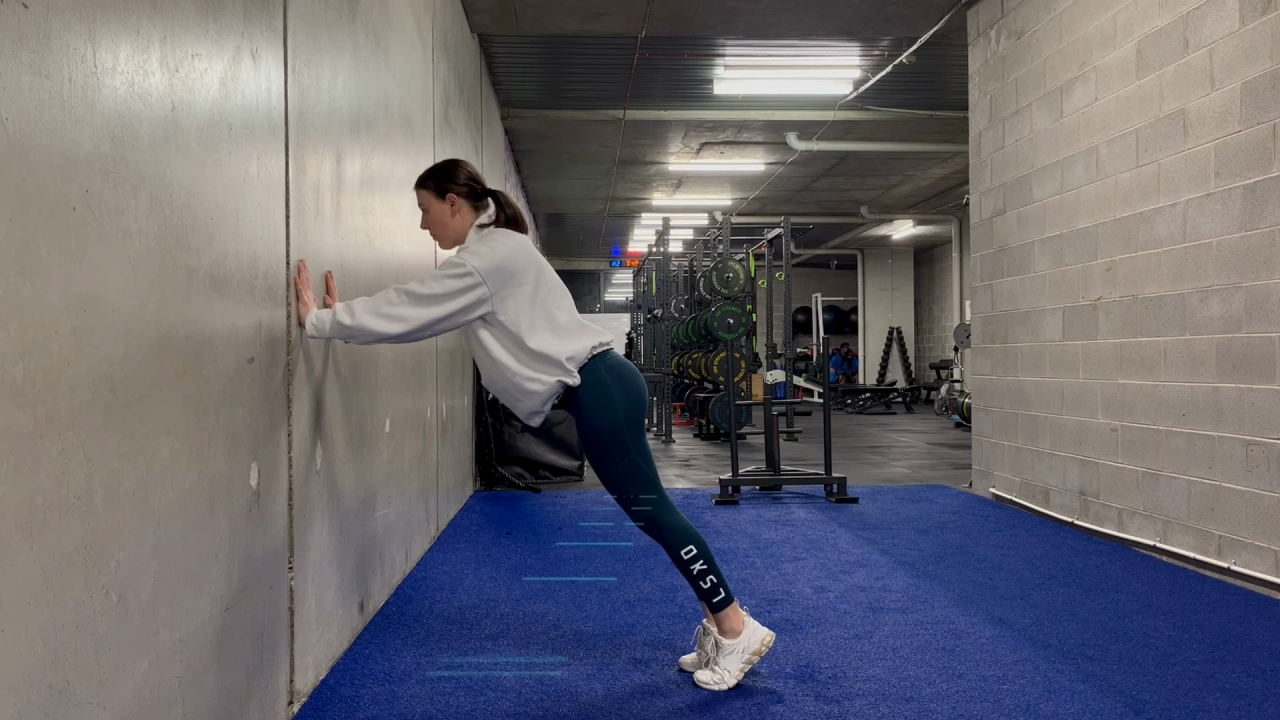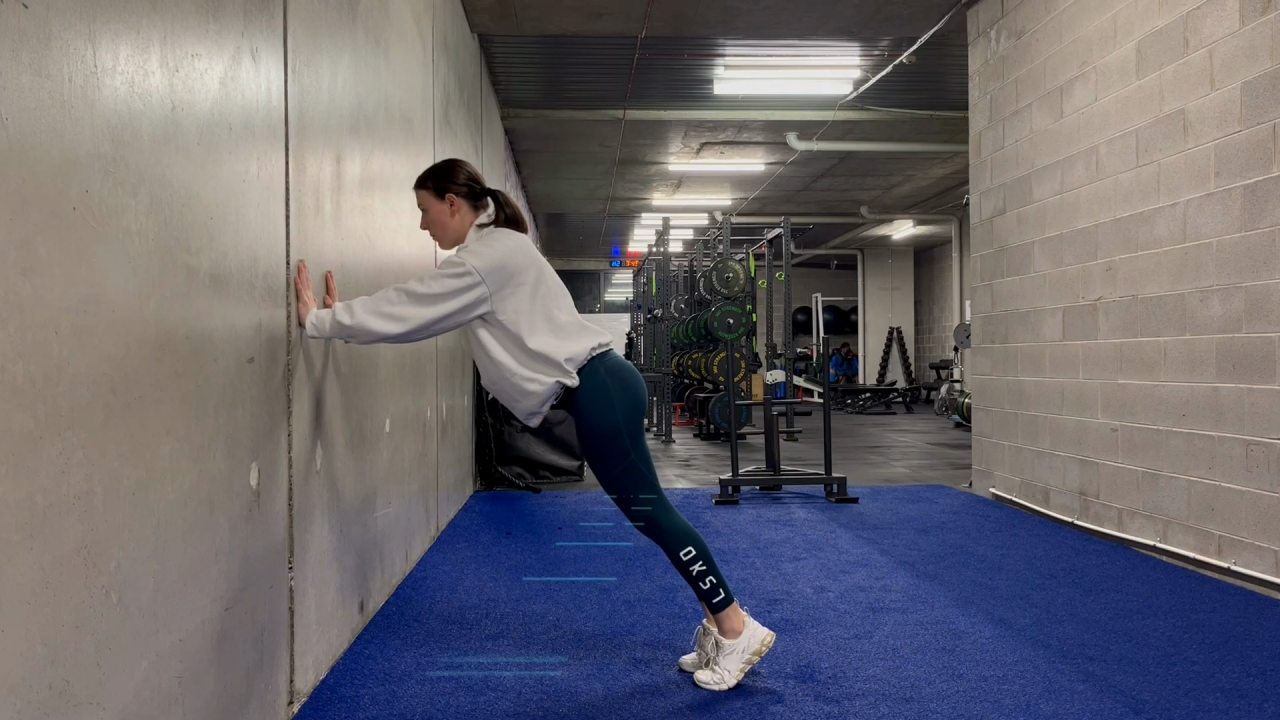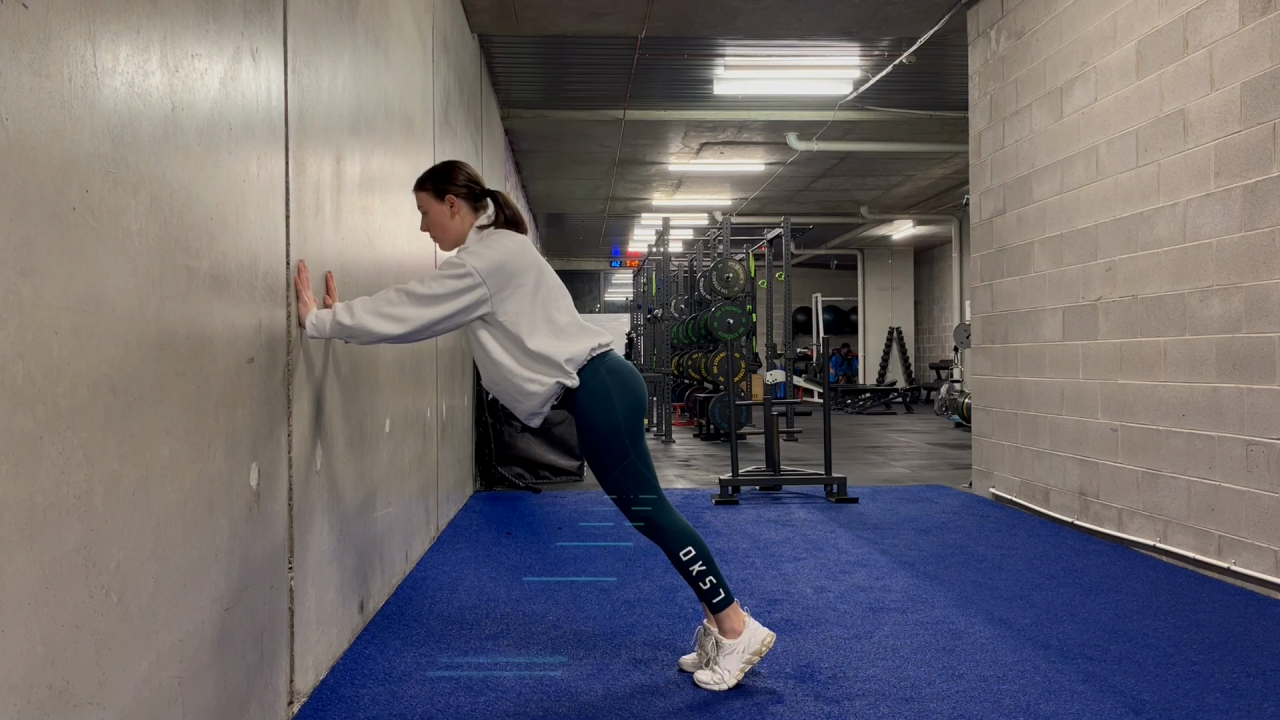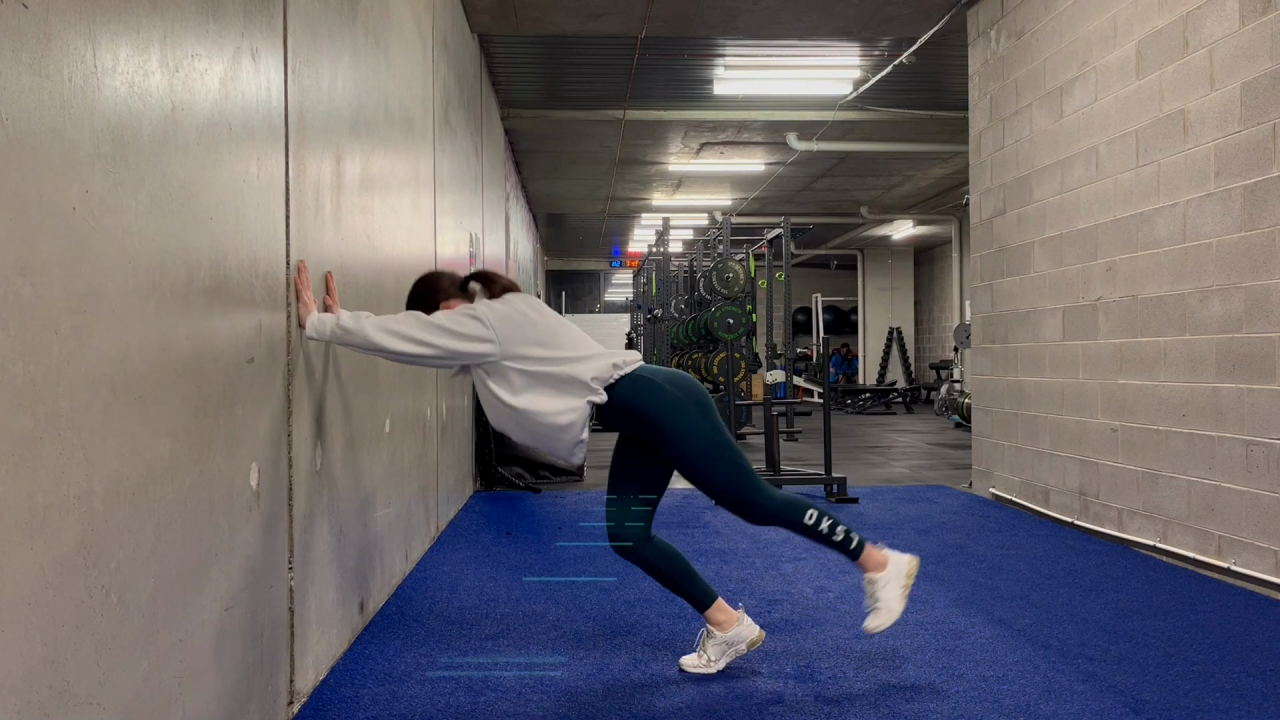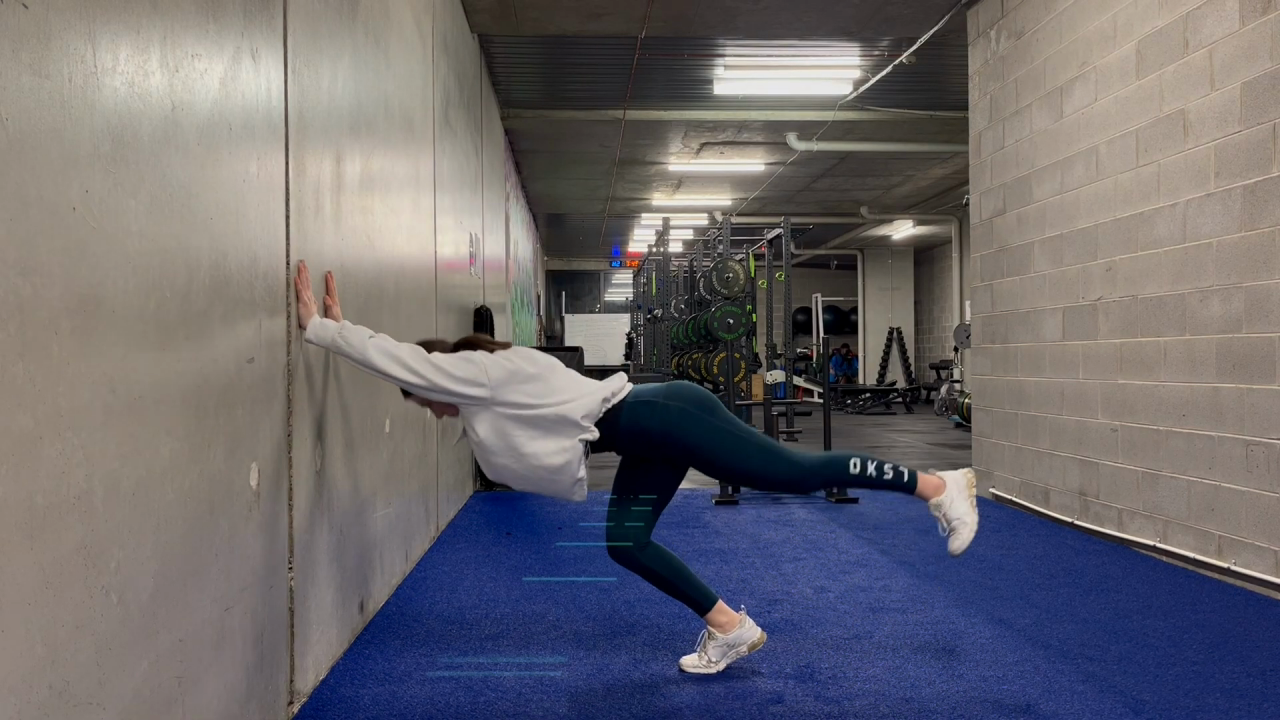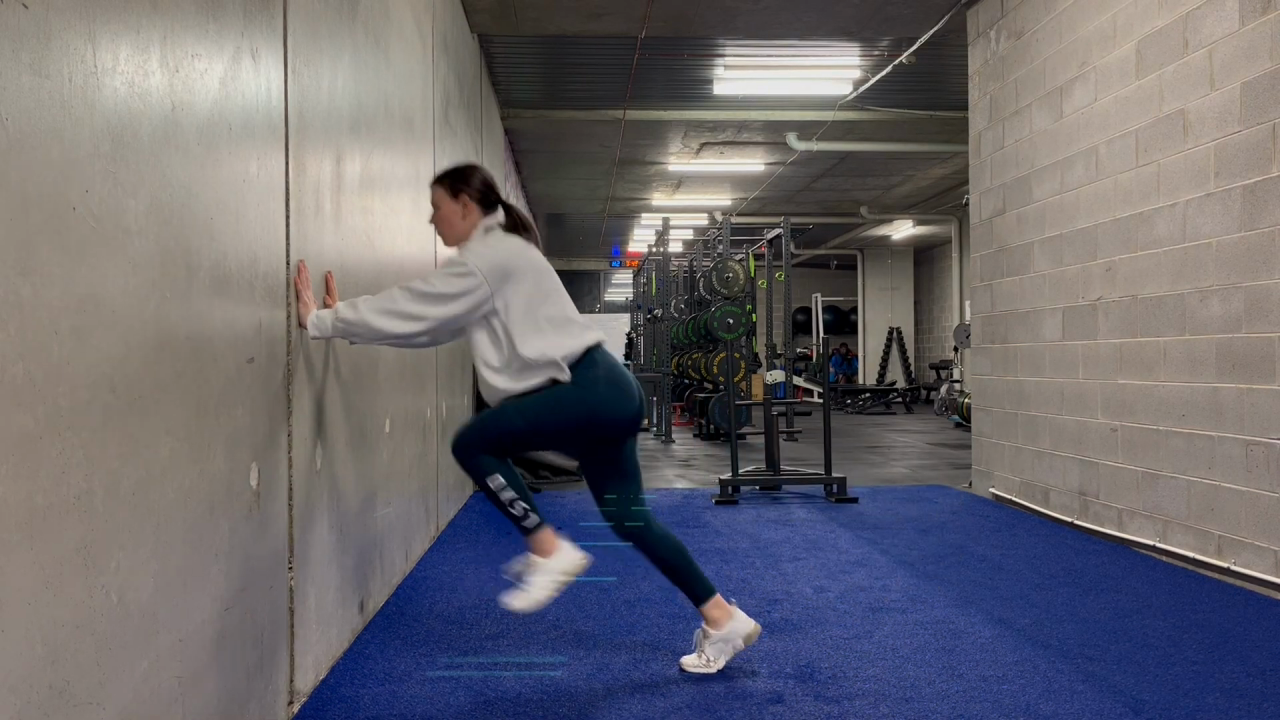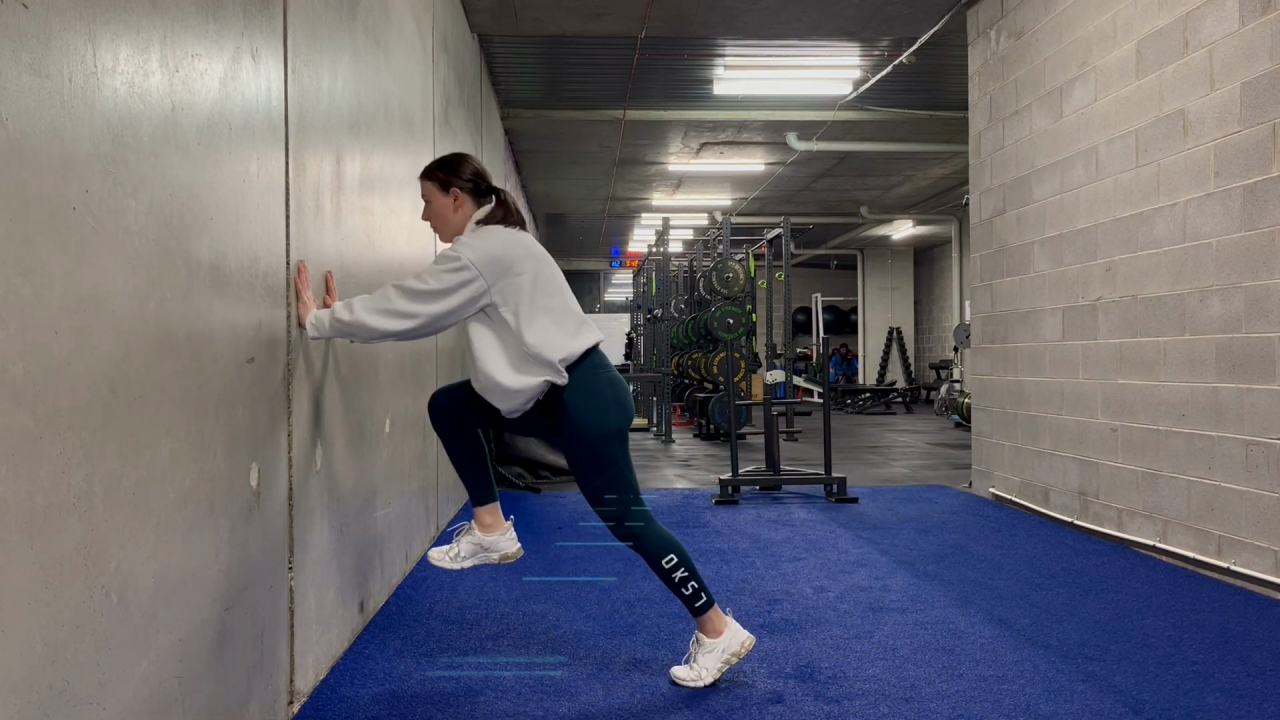
dt=0.7s
person 1, frame 1
left shoulder: (487, 257)
right shoulder: (494, 251)
left elbow: (410, 310)
right elbow: (419, 309)
left wrist: (319, 320)
right wrist: (344, 313)
left hip: (599, 388)
right hip: (599, 387)
left knee: (650, 510)
right knee: (648, 510)
left ankle: (737, 628)
right ankle: (720, 624)
person 1, frame 2
left shoulder: (486, 257)
right shoulder: (493, 252)
left elbow: (408, 311)
right elbow: (416, 310)
left wrist: (319, 321)
right wrist: (346, 315)
left hip: (597, 389)
right hip: (597, 387)
left knee: (648, 511)
right knee: (645, 511)
left ankle: (737, 628)
right ankle: (720, 625)
person 1, frame 3
left shoulder: (487, 258)
right shoulder: (493, 253)
left elbow: (408, 311)
right elbow: (416, 312)
left wrist: (319, 320)
right wrist: (343, 315)
left hip: (598, 389)
right hip: (598, 388)
left knee: (648, 511)
right knee: (645, 511)
left ankle: (738, 631)
right ankle: (720, 625)
person 1, frame 4
left shoulder: (489, 319)
right shoulder: (495, 321)
left elbow: (408, 335)
right elbow: (413, 339)
left wrist: (318, 321)
right wrist: (342, 321)
left hip: (658, 403)
right hip: (642, 417)
left knee: (753, 502)
right knee: (626, 533)
left ankle: (880, 563)
right ankle: (728, 625)
person 1, frame 5
left shoulder: (482, 373)
right shoulder: (488, 375)
left elbow: (408, 360)
right elbow: (414, 363)
left wrist: (320, 327)
right wrist: (340, 327)
left hip: (667, 422)
right hip: (652, 436)
left knee: (797, 473)
right knee: (626, 542)
left ankle: (938, 488)
right ankle: (729, 627)
person 1, frame 6
left shoulder: (487, 257)
right shoulder: (498, 254)
left elbow: (411, 312)
right elbow: (424, 318)
left wrist: (321, 322)
right wrist: (348, 317)
left hip: (594, 391)
right hip: (603, 393)
left knee: (474, 445)
right knee: (630, 521)
left ankle: (551, 550)
right ankle: (723, 618)
person 1, frame 7
left shoulder: (483, 251)
right shoulder: (495, 245)
left elbow: (407, 308)
right elbow: (416, 306)
left wrist: (321, 321)
right wrist: (344, 314)
left hip: (585, 395)
right hip: (559, 392)
left knee: (626, 520)
right knee: (449, 407)
left ankle: (719, 632)
right ankle: (491, 530)
